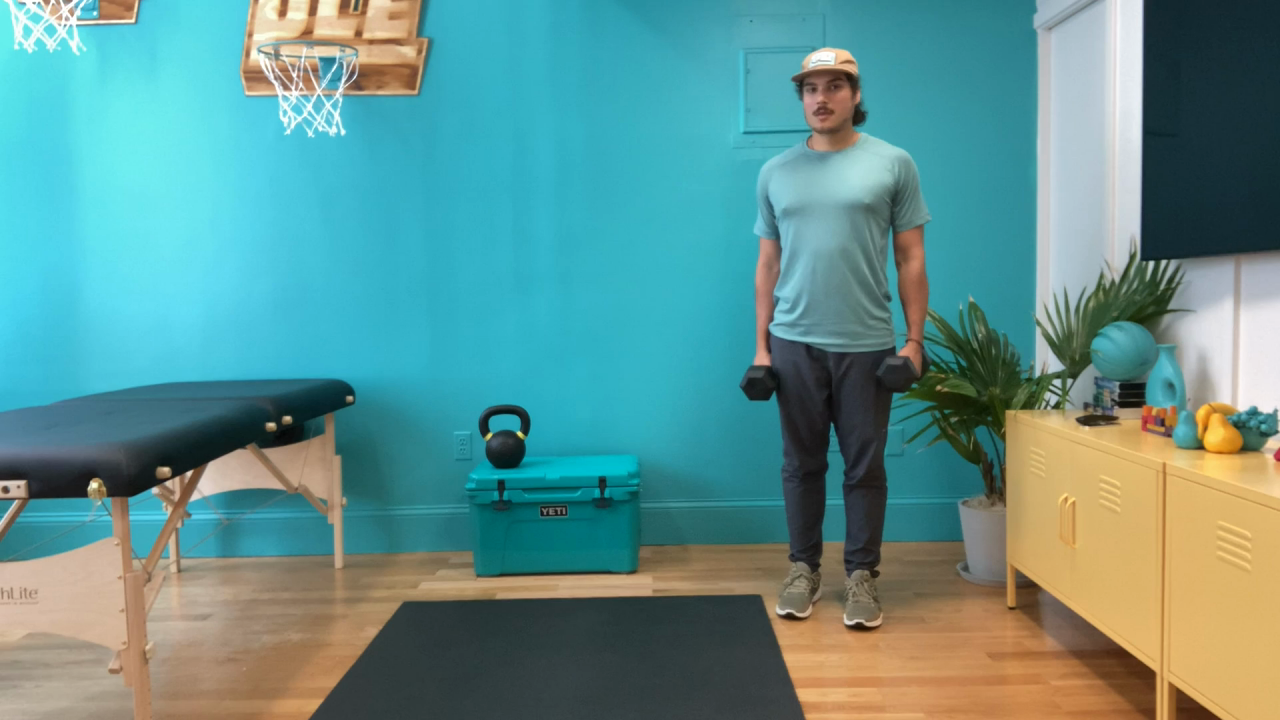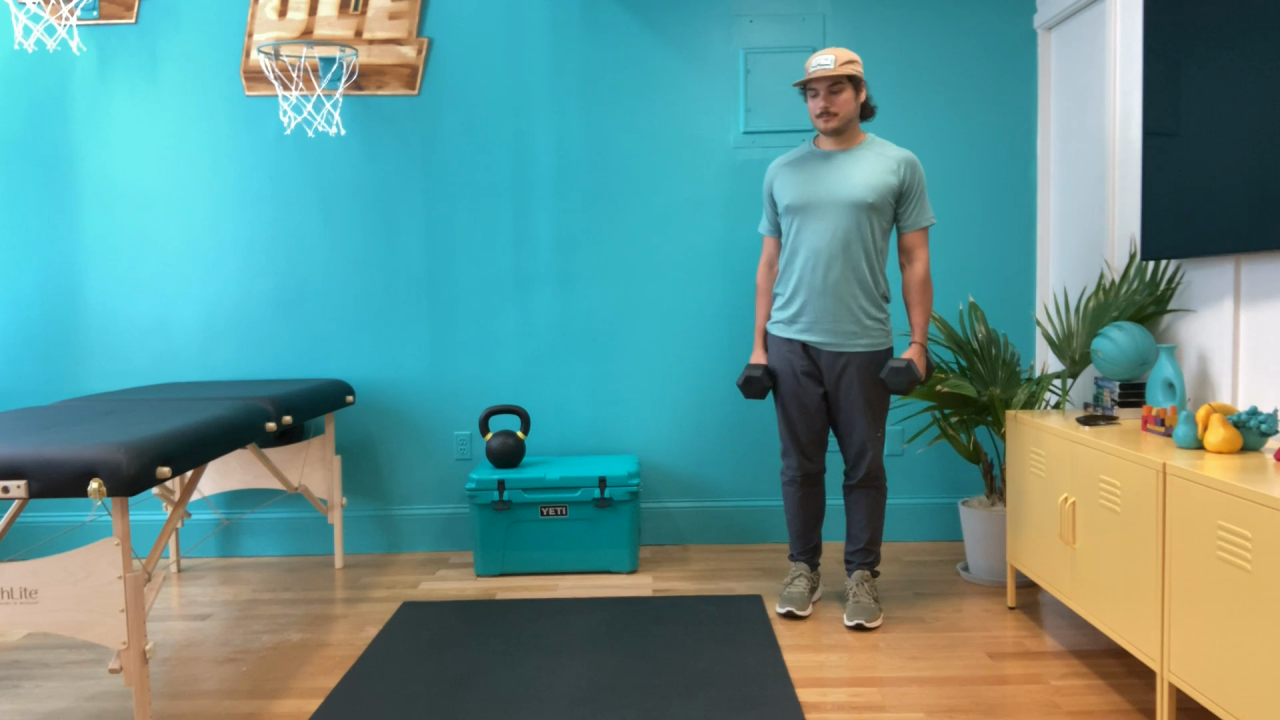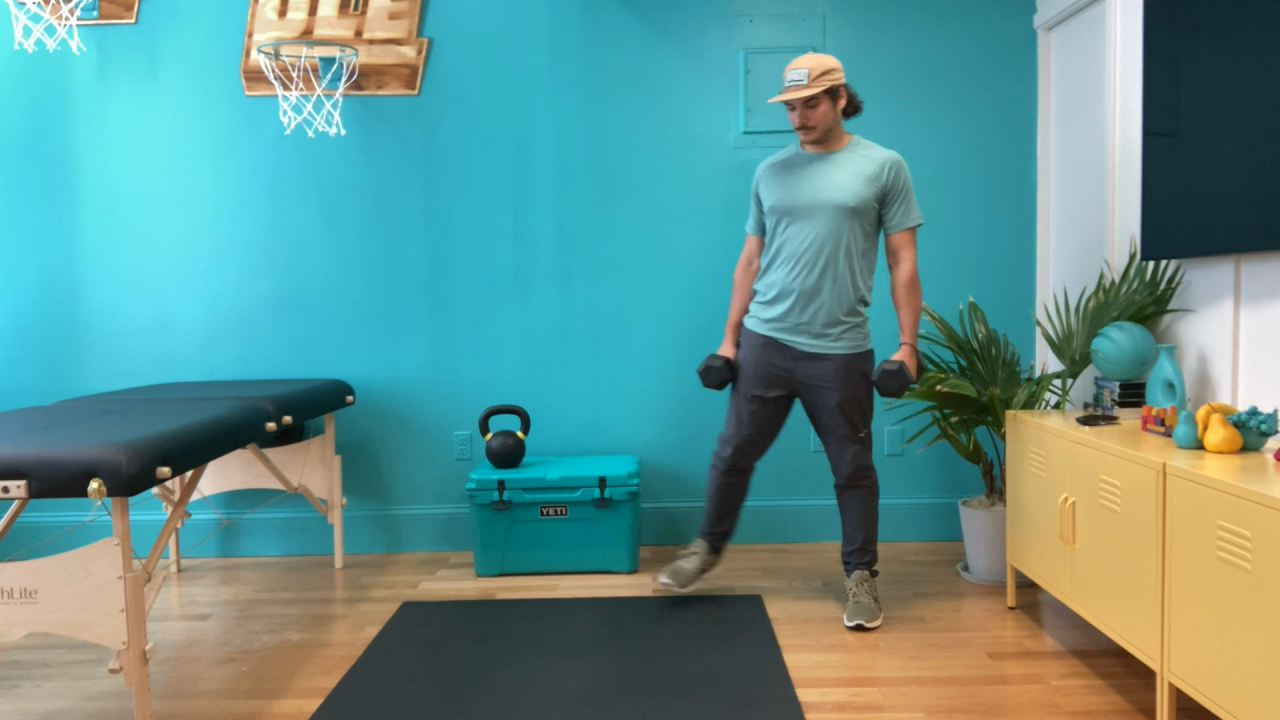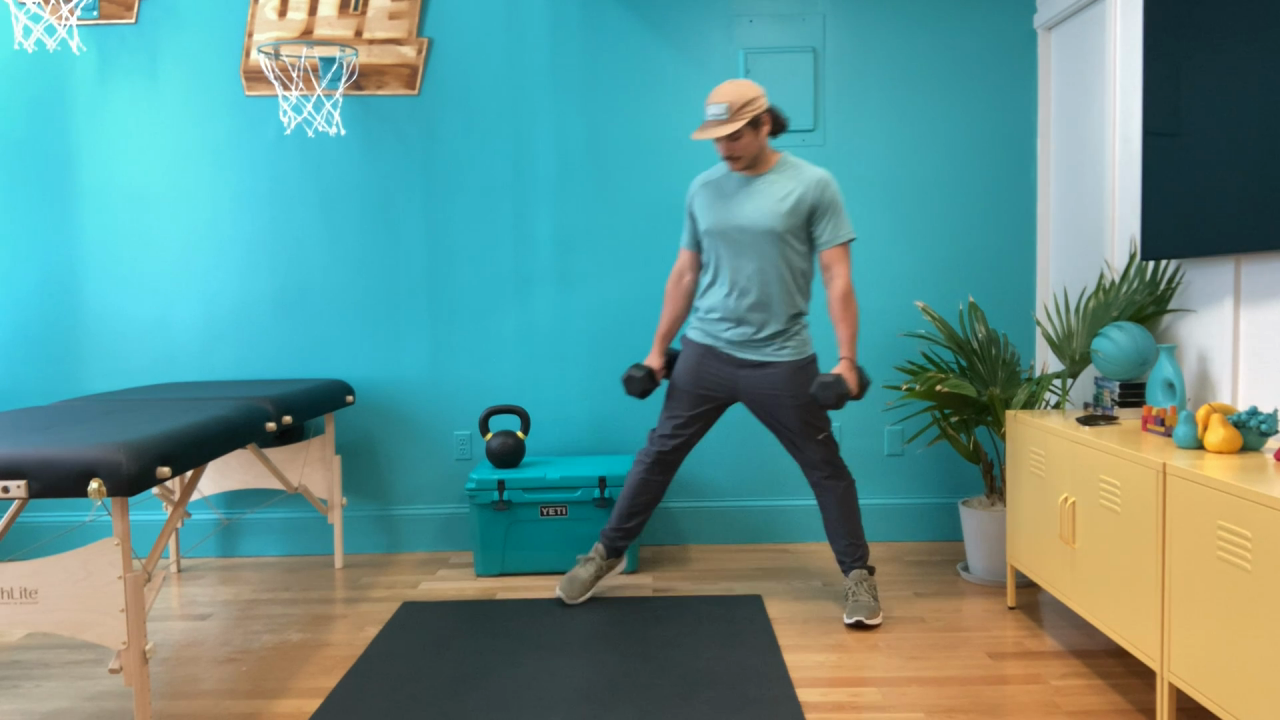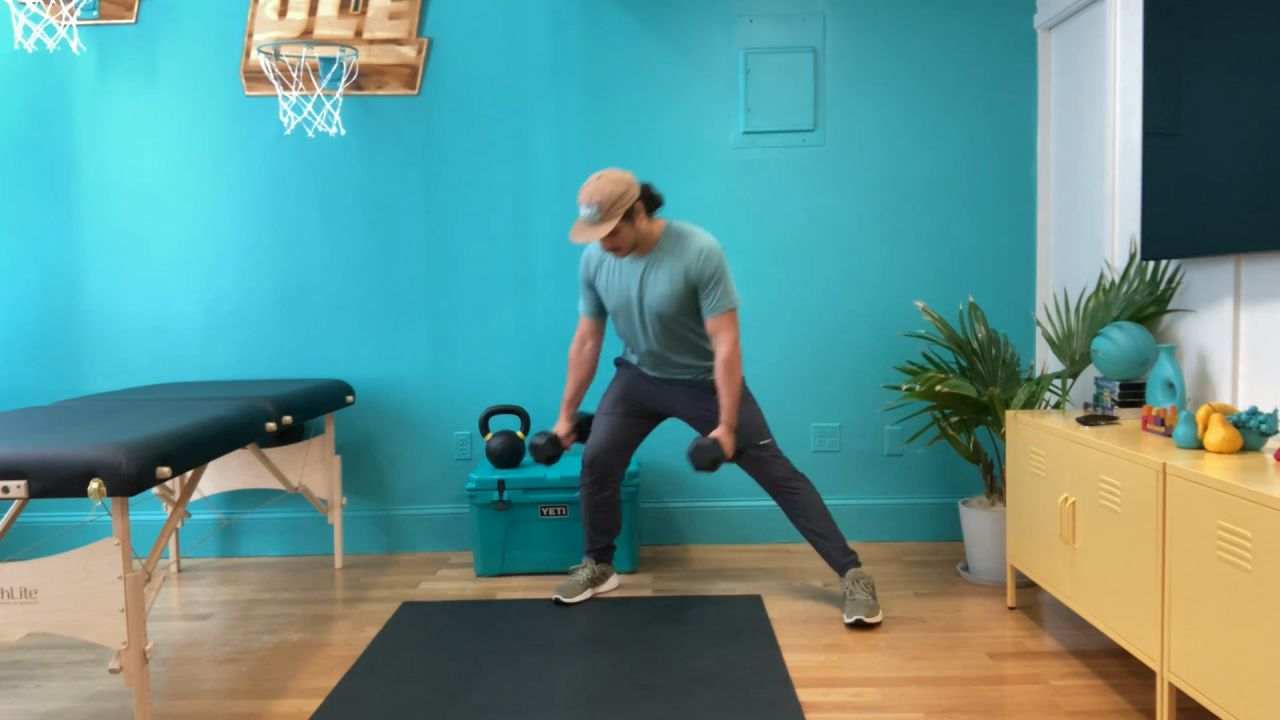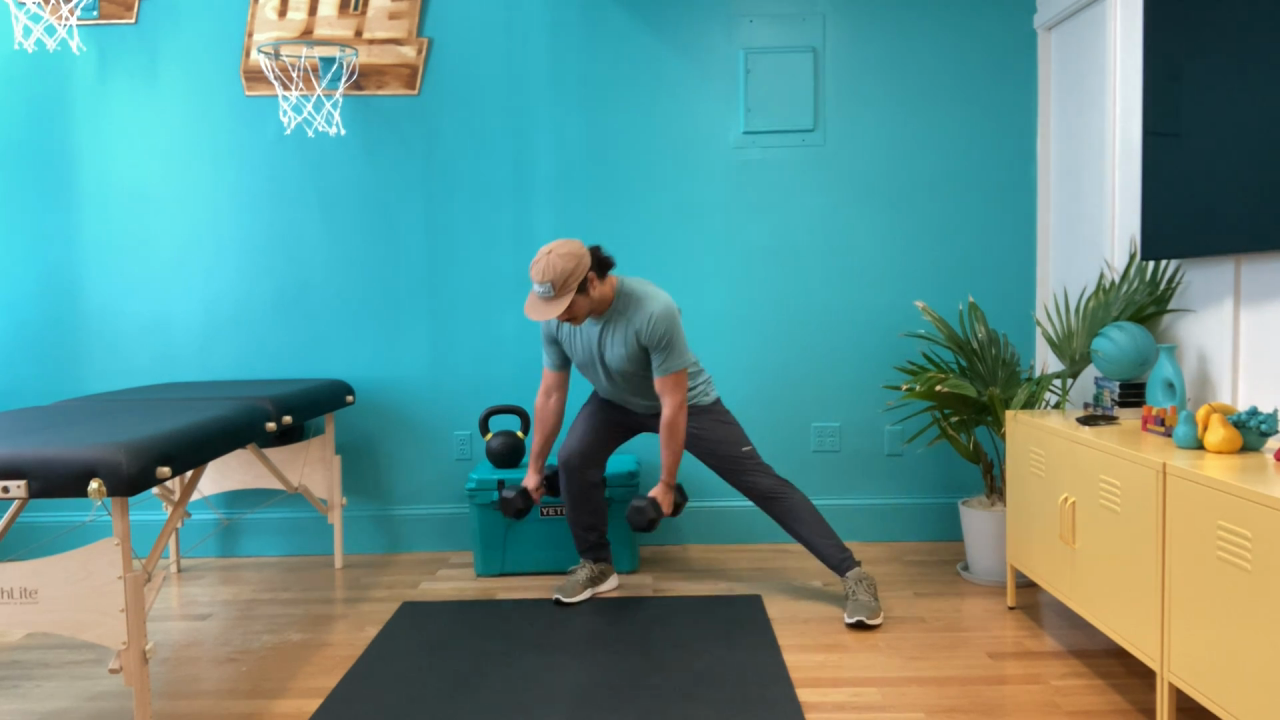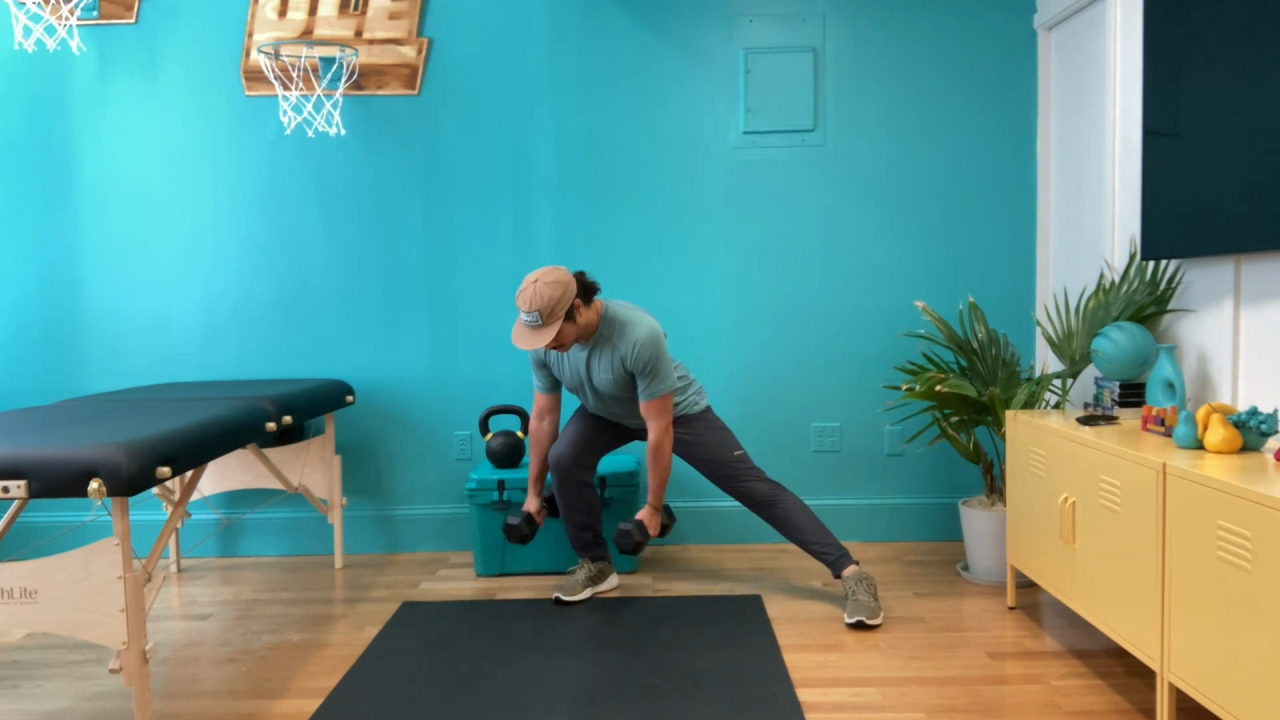
dt=0.3s
person 1, frame 1
left shoulder: (892, 164)
right shoulder: (776, 172)
left elbow: (910, 260)
right elbow: (768, 265)
left wrist: (915, 339)
right wrist: (762, 345)
left hip: (867, 346)
right hip: (795, 345)
left knee: (864, 464)
right knee: (802, 463)
left ankle: (861, 573)
right ankle: (804, 568)
person 1, frame 2
left shoulder: (898, 165)
right shoulder: (782, 171)
left elbow: (915, 261)
right elbow: (769, 263)
left wrist: (918, 341)
right wrist: (759, 343)
left hip: (864, 348)
right hip: (793, 343)
left knee: (864, 466)
right knee: (800, 465)
left ankle: (861, 574)
right ankle: (803, 568)
person 1, frame 3
left shoulder: (883, 166)
right shoulder: (772, 170)
left elbow: (903, 260)
right elbow: (751, 258)
left wrist: (908, 342)
right wrist: (730, 336)
left hip: (838, 351)
right hip: (766, 342)
left knee: (852, 469)
right knee: (733, 451)
left ankle: (860, 575)
right ankle: (708, 548)
person 1, frame 4
left shoulder: (813, 185)
right shoulder: (704, 189)
left elbow: (838, 276)
right elbow: (685, 273)
left wrist: (847, 357)
right wrist: (658, 349)
left hip: (781, 359)
right hip: (707, 352)
left knee: (825, 467)
right knee: (660, 451)
left ankle: (857, 574)
right ankle: (608, 552)
person 1, frame 5
left shoulder: (699, 252)
right shoulder: (594, 262)
left elbow: (726, 344)
right elbow: (586, 340)
left wrist: (727, 425)
right wrist: (565, 414)
left hip: (703, 378)
right hip: (639, 376)
left knee: (778, 474)
right knee: (598, 459)
left ankle: (852, 574)
right ankle: (598, 564)
person 1, frame 6
left shoulder: (653, 311)
right shoulder: (555, 320)
left elbow: (673, 404)
right elbow: (550, 394)
left wrist: (666, 484)
right wrist: (535, 468)
left hip: (687, 401)
right hip: (615, 401)
left knee: (760, 481)
right knee: (575, 461)
left ankle: (853, 574)
right ankle: (596, 564)
person 1, frame 7
left shoulder: (638, 335)
right shoulder: (544, 345)
left elbow: (659, 430)
right elbow: (543, 418)
left wrist: (654, 507)
right wrist: (533, 491)
left hip: (678, 410)
left knee: (754, 486)
right knee: (565, 461)
left ankle: (851, 573)
right ankle: (595, 564)
